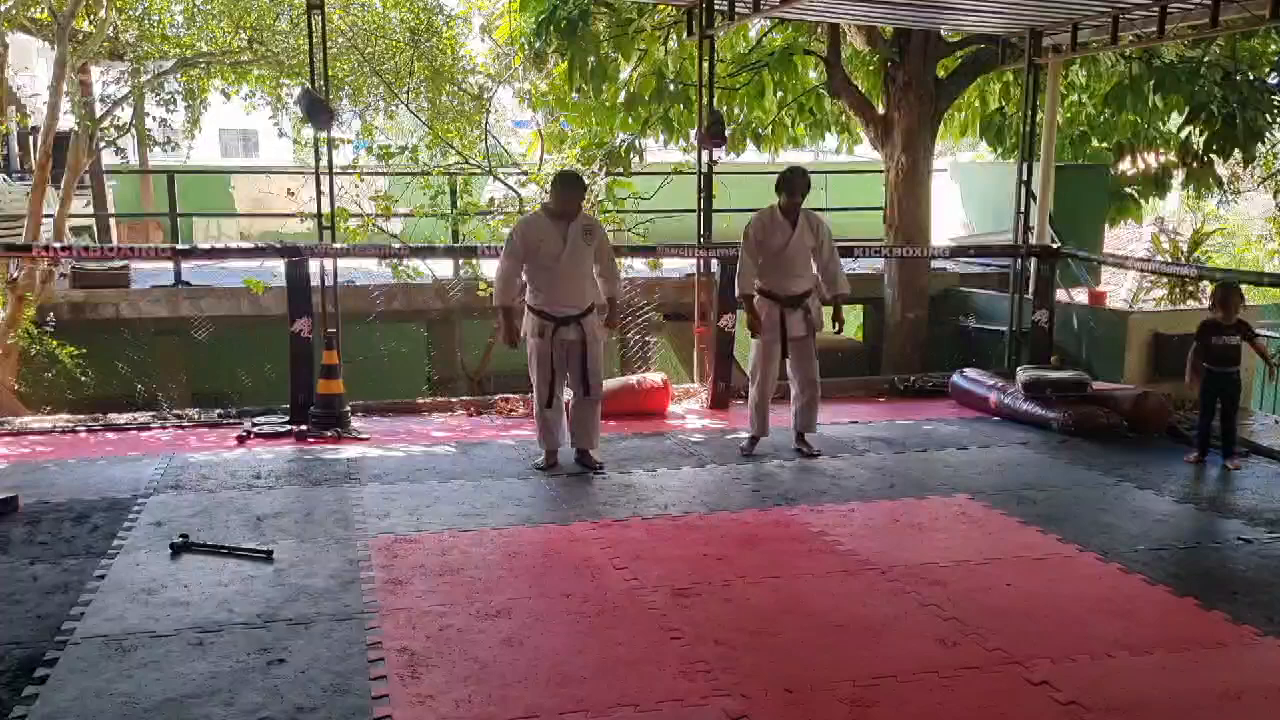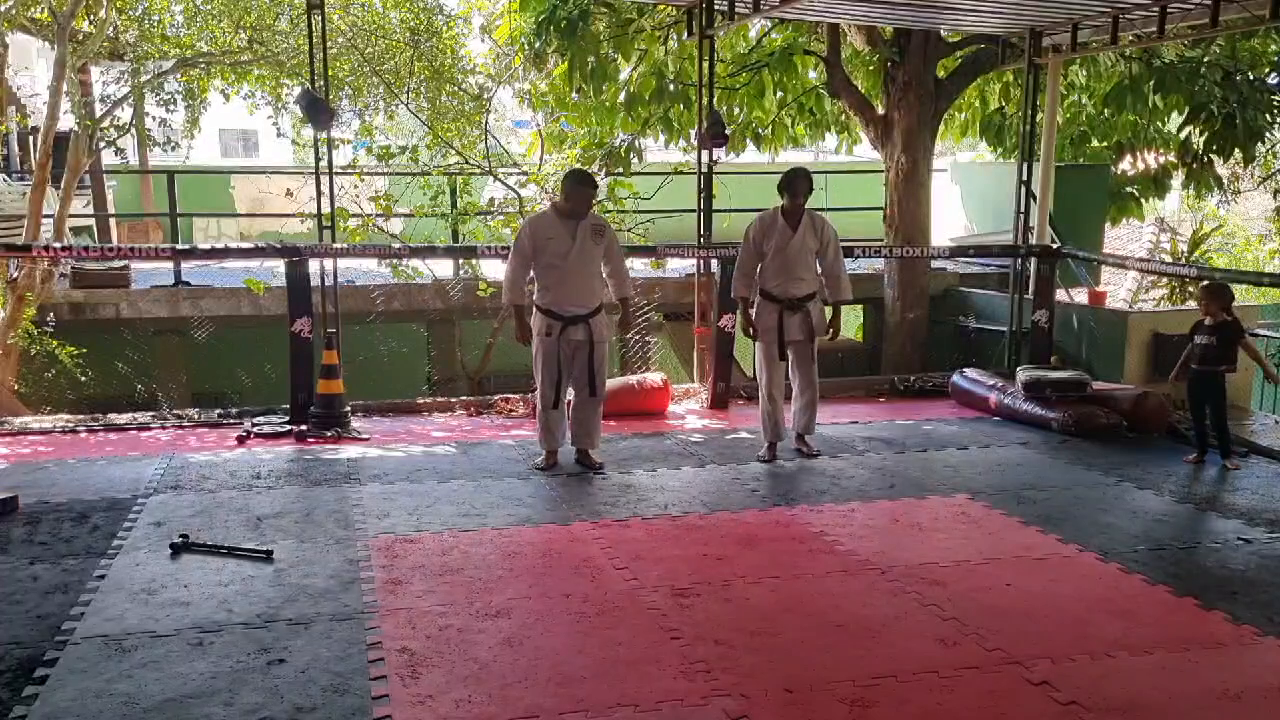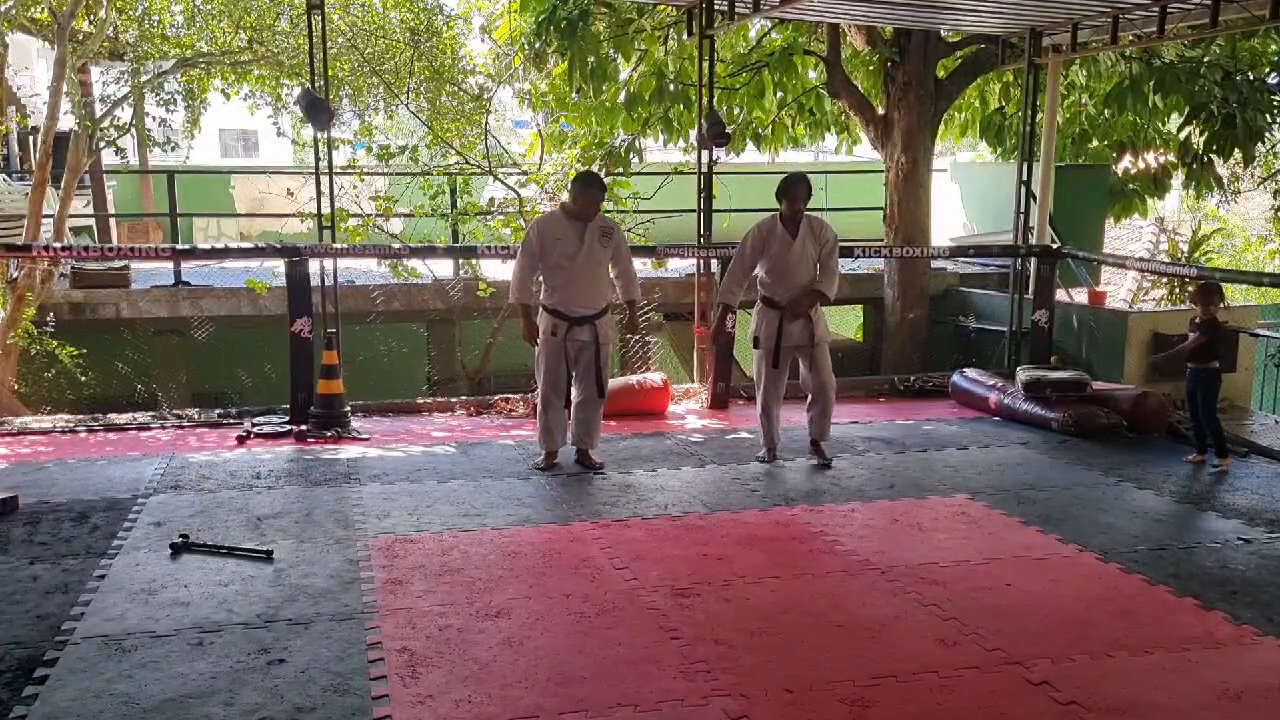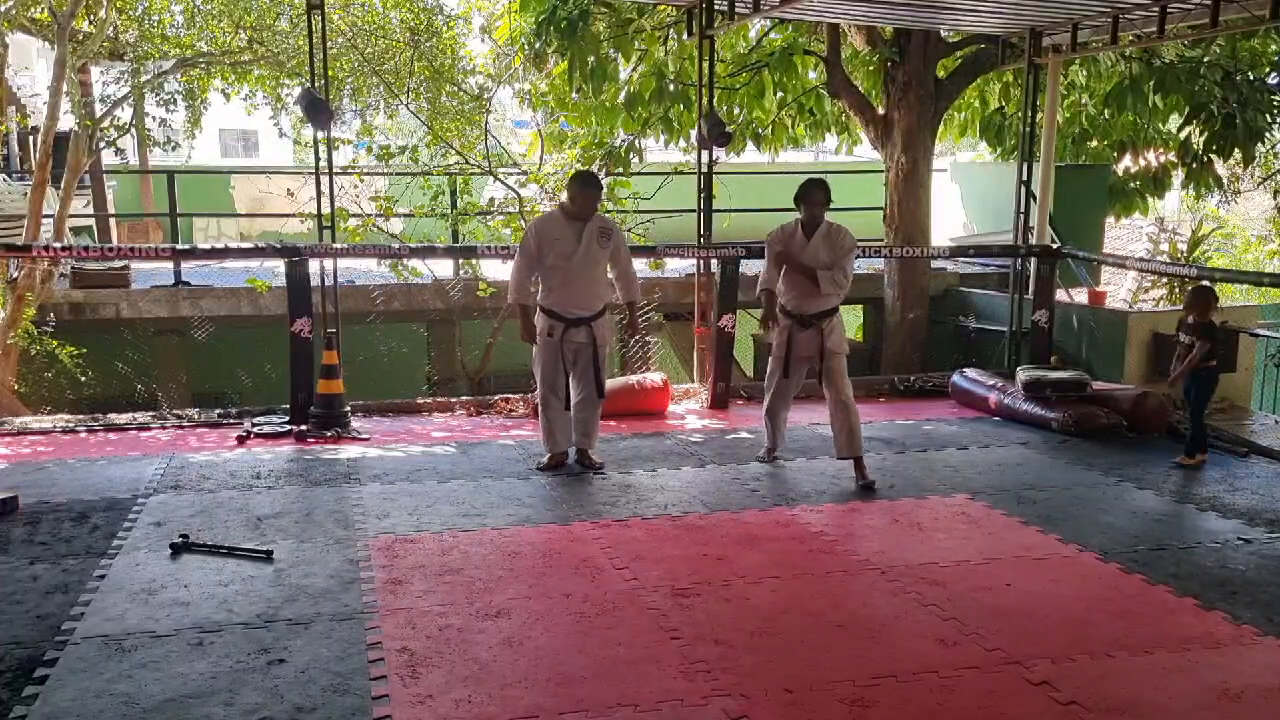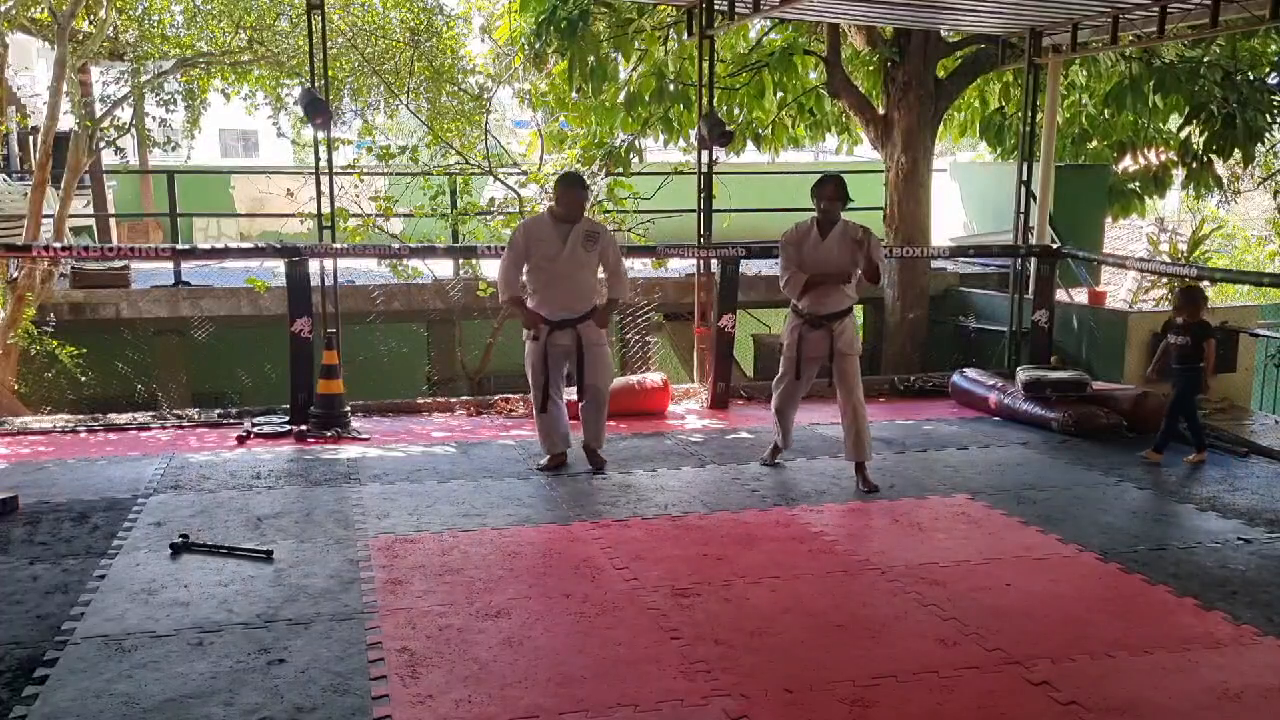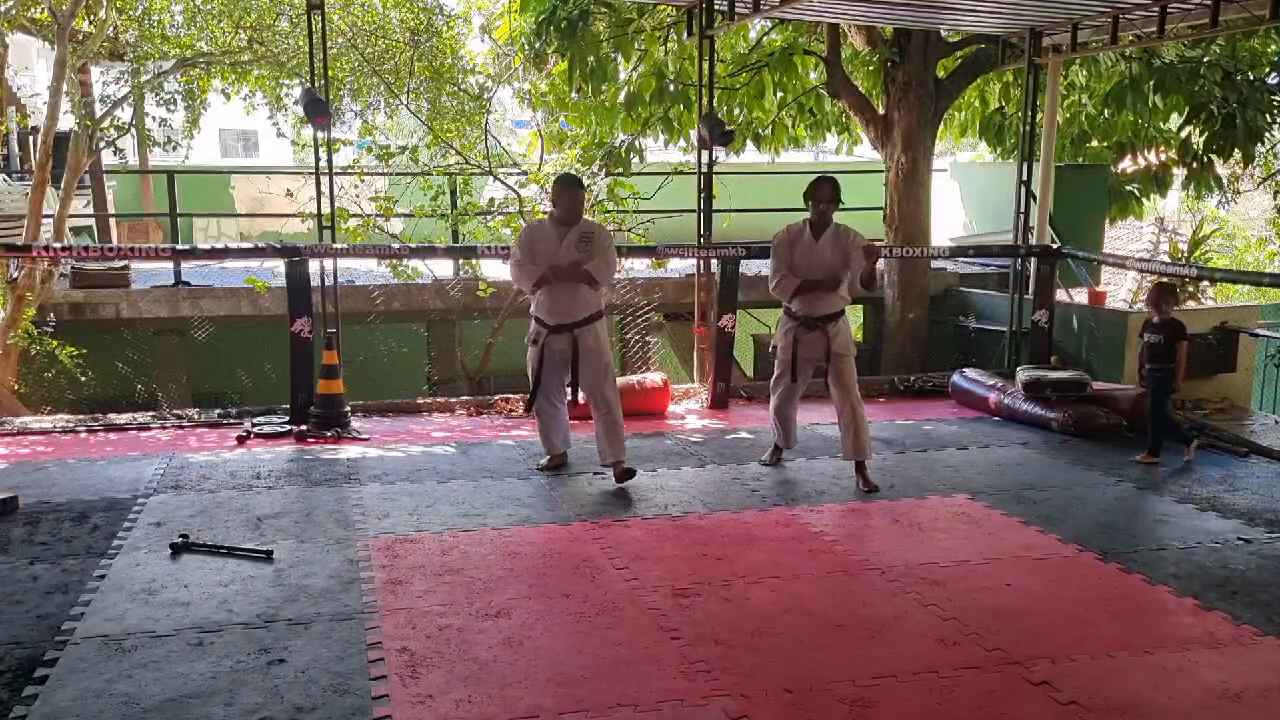
dt=0.3s
person 1, frame 1
left shoulder: (815, 224)
right shoulder: (760, 223)
left elbow: (829, 266)
right elbow: (746, 269)
left wrist: (837, 307)
right wrist: (750, 311)
left hip: (803, 307)
right hip: (769, 307)
left knee: (808, 377)
right knee: (762, 377)
left ankle: (800, 435)
right ankle: (755, 434)
person 1, frame 2
left shoulder: (820, 226)
right shoulder: (762, 225)
left elbow: (834, 270)
right elbow: (745, 271)
left wrist: (836, 314)
right wrist: (745, 313)
left hip: (806, 311)
right hip: (771, 310)
left knee: (807, 380)
right knee: (770, 382)
left ankle: (800, 436)
right ankle: (771, 441)
person 1, frame 3
left shoulder: (822, 230)
right shoulder: (761, 232)
left elbow: (830, 276)
right elbow: (738, 274)
left wrist: (807, 301)
right wrist: (723, 317)
left hip: (809, 317)
right hip: (771, 316)
left knee: (823, 385)
right knee: (768, 388)
left ankle: (817, 443)
right ankle: (770, 444)
person 1, frame 4
left shoulder: (841, 237)
right shoulder: (780, 236)
left elbow: (839, 283)
right elbow: (769, 275)
left wrist: (796, 266)
right wrist: (767, 306)
left hip: (827, 327)
right hip: (788, 325)
left knee: (841, 396)
right knee: (776, 395)
left ankle: (859, 467)
right ankle: (772, 444)
person 1, frame 5
left shoulder: (856, 234)
right shoulder: (795, 235)
left elbow: (873, 277)
right elbow: (789, 281)
left wrist: (869, 255)
right wrist: (828, 278)
left hip: (840, 327)
right hip: (802, 326)
left knee: (852, 398)
right knee: (784, 393)
left ankle: (861, 470)
right ankle: (779, 443)
person 1, frame 6
left shoulder: (849, 238)
right shoulder: (786, 237)
left elbow: (866, 284)
right elbow: (778, 284)
left wrist: (870, 264)
right wrist: (818, 285)
left hip: (833, 328)
right hip: (795, 328)
left knee: (848, 397)
right knee: (783, 395)
left ankle: (860, 469)
right ankle: (780, 444)
person 2, frame 1
left shoulder: (591, 226)
right shoulder: (527, 228)
left elbow: (606, 268)
right elbow: (507, 275)
left wrist: (612, 308)
right wrist: (508, 321)
left hip: (585, 322)
right hip: (544, 323)
left knee: (590, 390)
right knee: (546, 391)
left ankle: (584, 448)
right ankle: (550, 450)
person 2, frame 2
left shoulder: (600, 227)
right shoulder: (535, 226)
left elbow: (616, 269)
right elbow: (516, 274)
left wrist: (626, 309)
right wrist: (520, 319)
left hip: (591, 322)
right hip: (551, 323)
left knee: (591, 391)
right knee: (549, 391)
left ankle: (584, 449)
right ankle: (550, 450)
person 2, frame 3
left shoulder: (609, 229)
right shoulder: (543, 226)
left elbow: (624, 271)
right elbow: (524, 274)
left wrist: (632, 312)
right wrist: (527, 319)
left hip: (596, 323)
right hip: (556, 323)
left knee: (593, 391)
right knee: (552, 390)
left ankle: (584, 449)
right ankle: (550, 450)
person 2, frame 4
left shoulder: (608, 229)
right shoulder: (541, 227)
left elbow: (624, 273)
right elbow: (522, 274)
left wrist: (632, 314)
right wrist: (525, 319)
left hip: (594, 325)
right hip: (553, 324)
left knee: (591, 392)
right knee: (551, 391)
left ankle: (584, 448)
right ankle: (557, 451)
person 2, frame 5
left shoulder: (598, 232)
right shoulder: (529, 229)
left elbow: (617, 272)
right elbow: (509, 271)
left wrist: (609, 306)
right wrist: (522, 308)
left hip: (586, 326)
right hip: (544, 328)
left knee: (597, 389)
right knee: (545, 393)
left ankle: (592, 445)
right ankle: (557, 451)
person 2, frame 6
left shoulder: (596, 233)
right shoulder: (532, 232)
left elbow: (605, 270)
right elbow: (519, 272)
left wrist: (564, 272)
right wrist: (561, 273)
left hip: (588, 330)
right hip: (546, 331)
left knee: (603, 396)
right knee: (545, 396)
left ankle: (616, 462)
right ankle: (557, 452)
